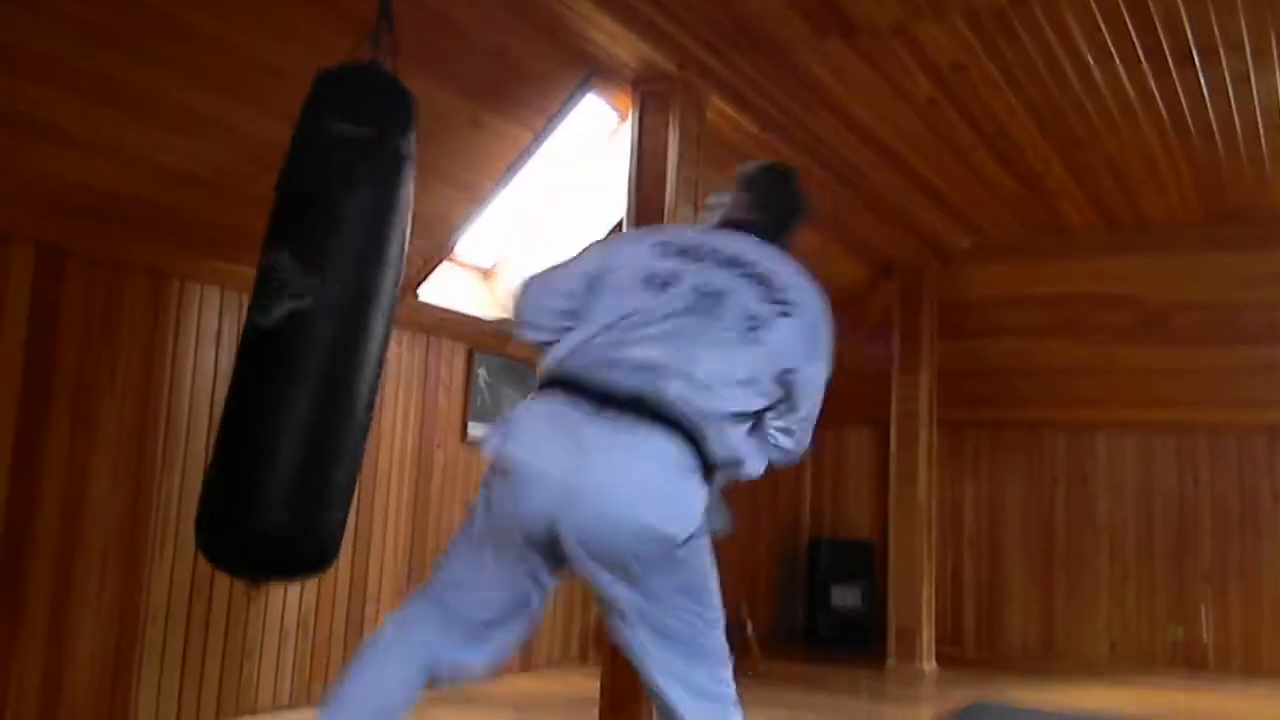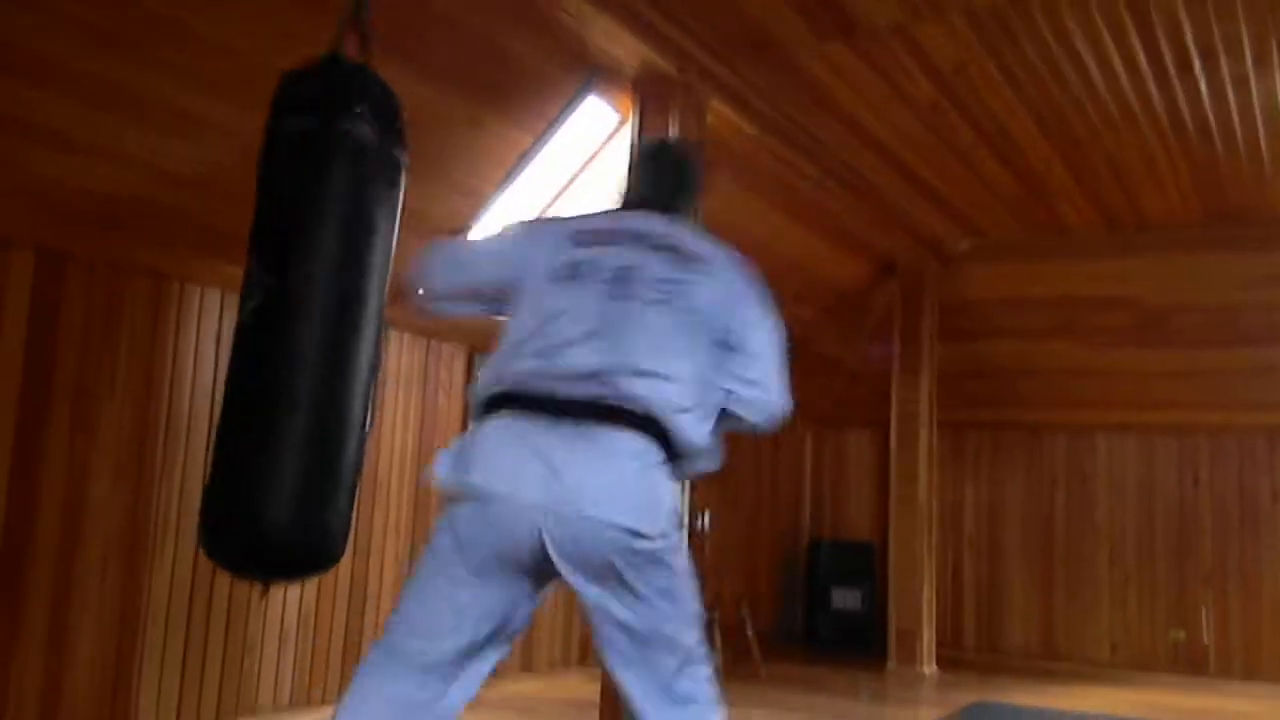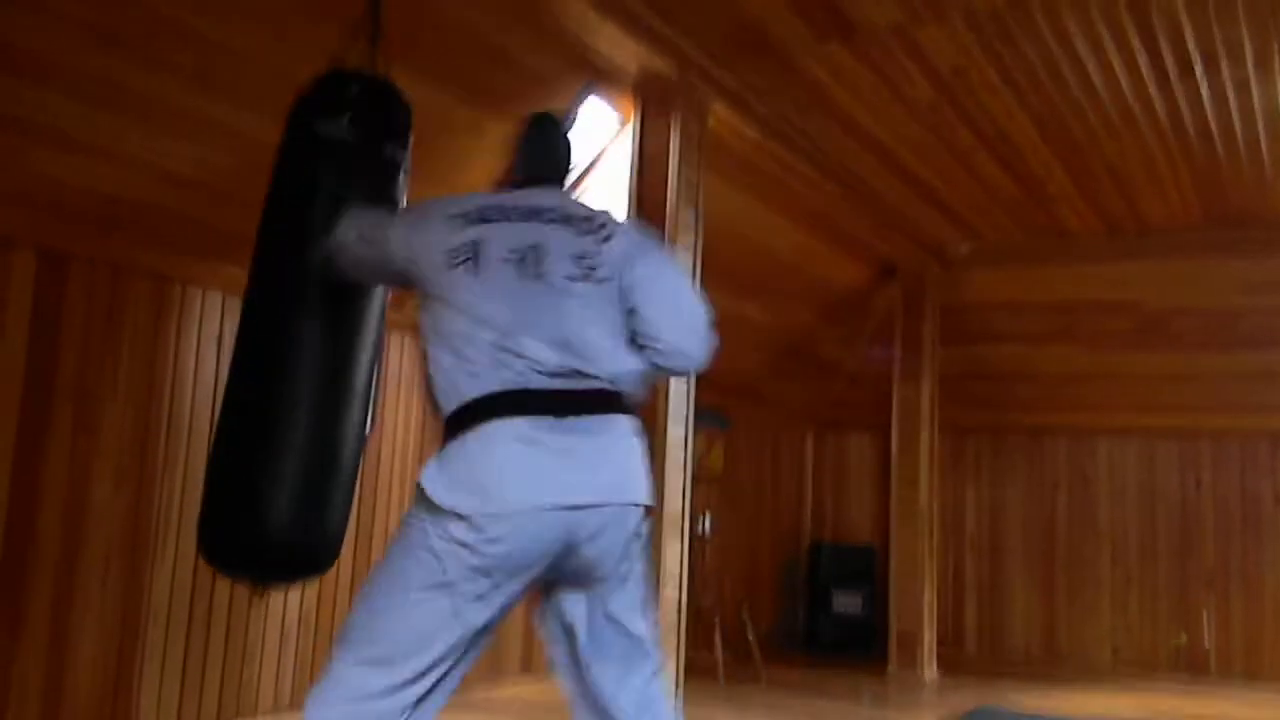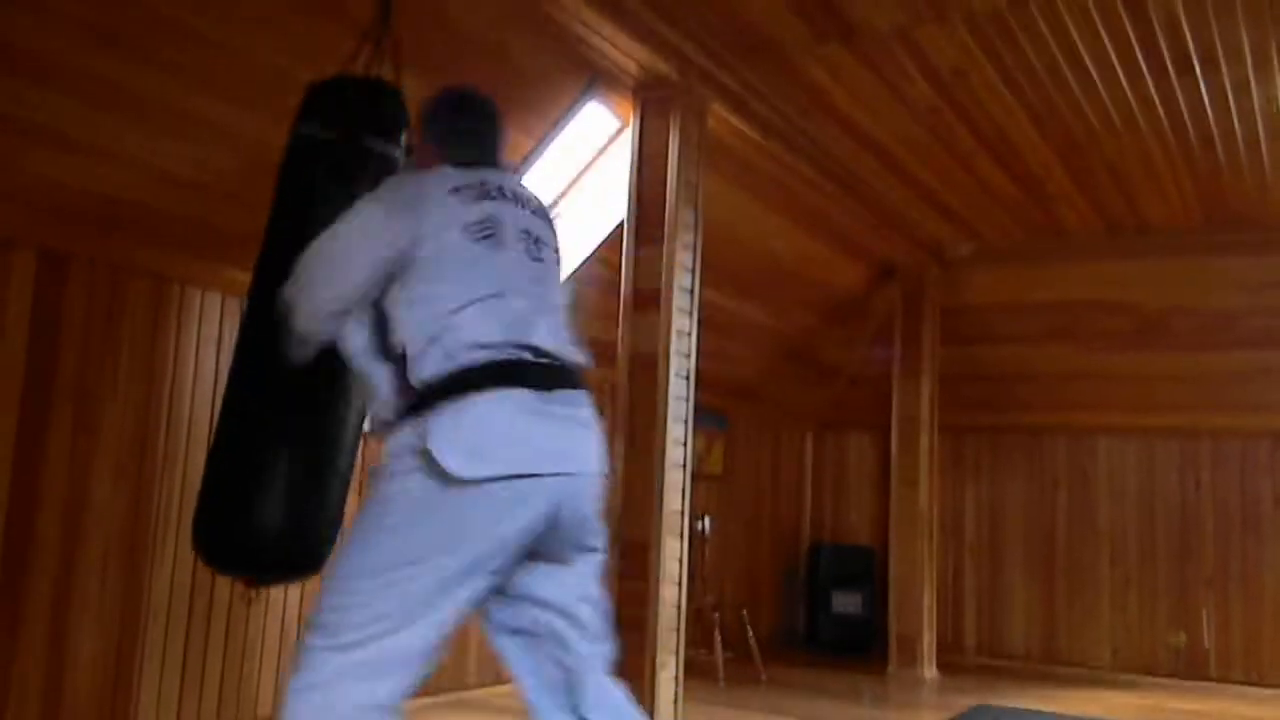
dt=0.1s
person 1, frame 1
left shoulder: (647, 245)
right shoulder: (803, 305)
left elbow: (535, 310)
right elbow: (783, 441)
left hip: (542, 445)
right hip: (651, 488)
left knee: (429, 631)
person 1, frame 2
left shoulder: (551, 237)
right shoulder: (723, 272)
left elbow: (434, 277)
right elbow: (763, 403)
left hip: (506, 465)
right hip: (626, 486)
person 1, frame 3
left shoulder: (450, 222)
right shoulder: (618, 238)
left elbow: (353, 244)
right elbow: (687, 344)
left hip: (487, 471)
right hip: (606, 476)
person 1, frame 4
left shoulder: (410, 198)
right shoulder: (526, 211)
left elbow: (312, 304)
left hip: (469, 443)
right hip: (571, 448)
left knee: (343, 666)
